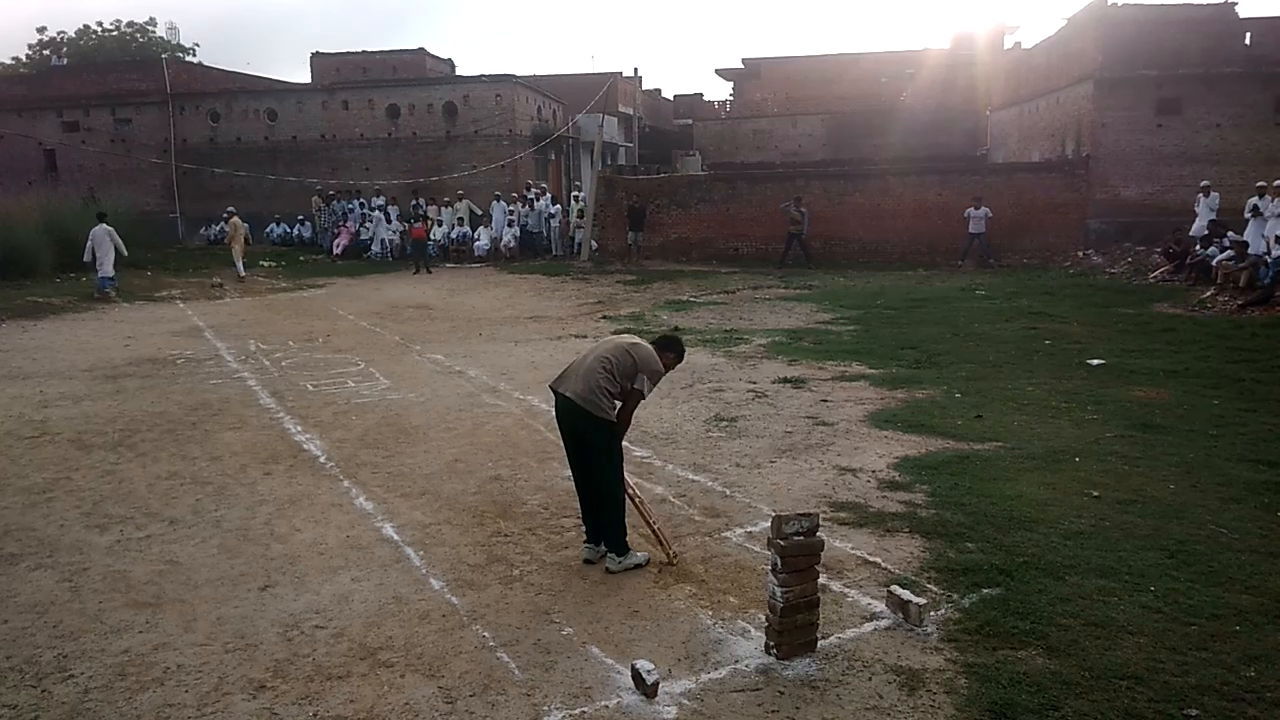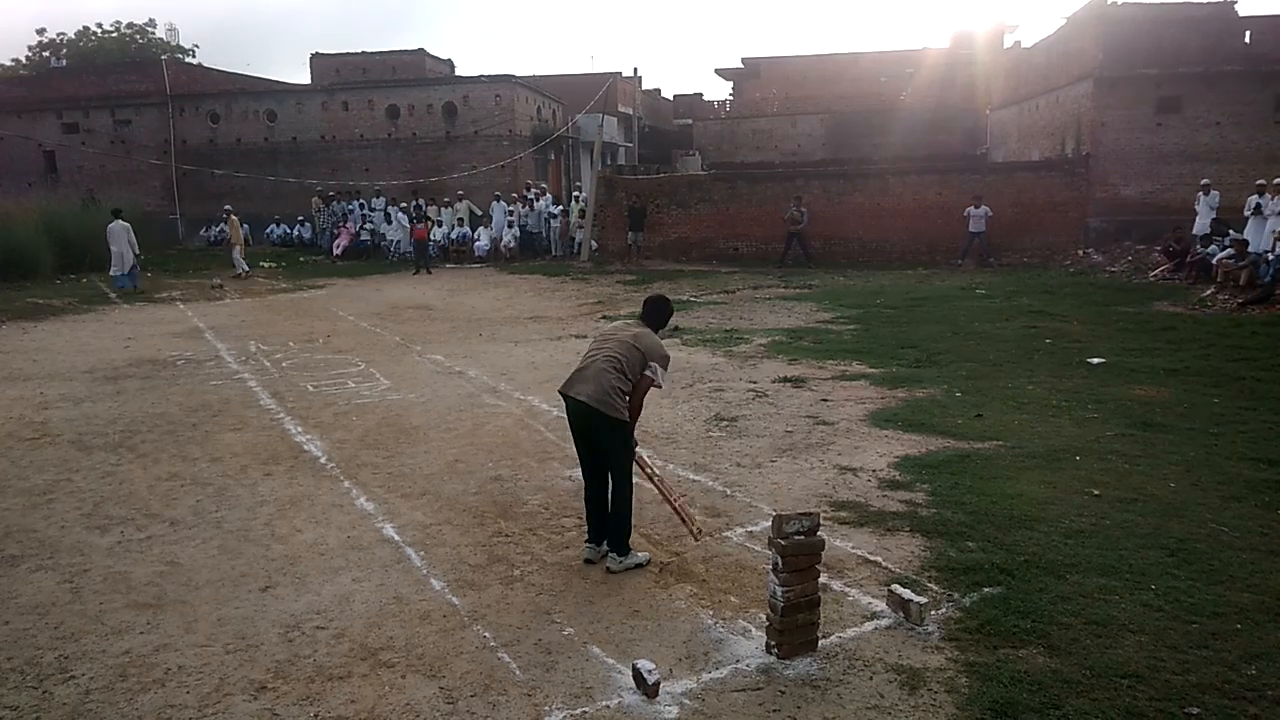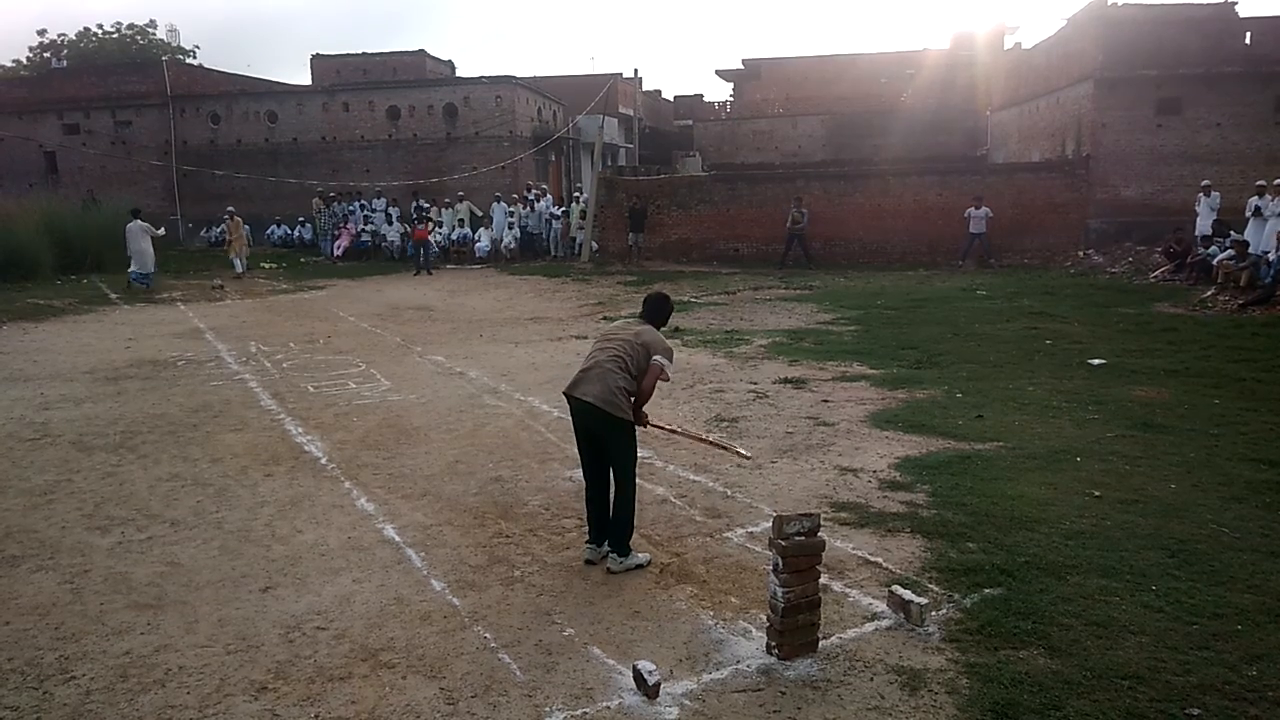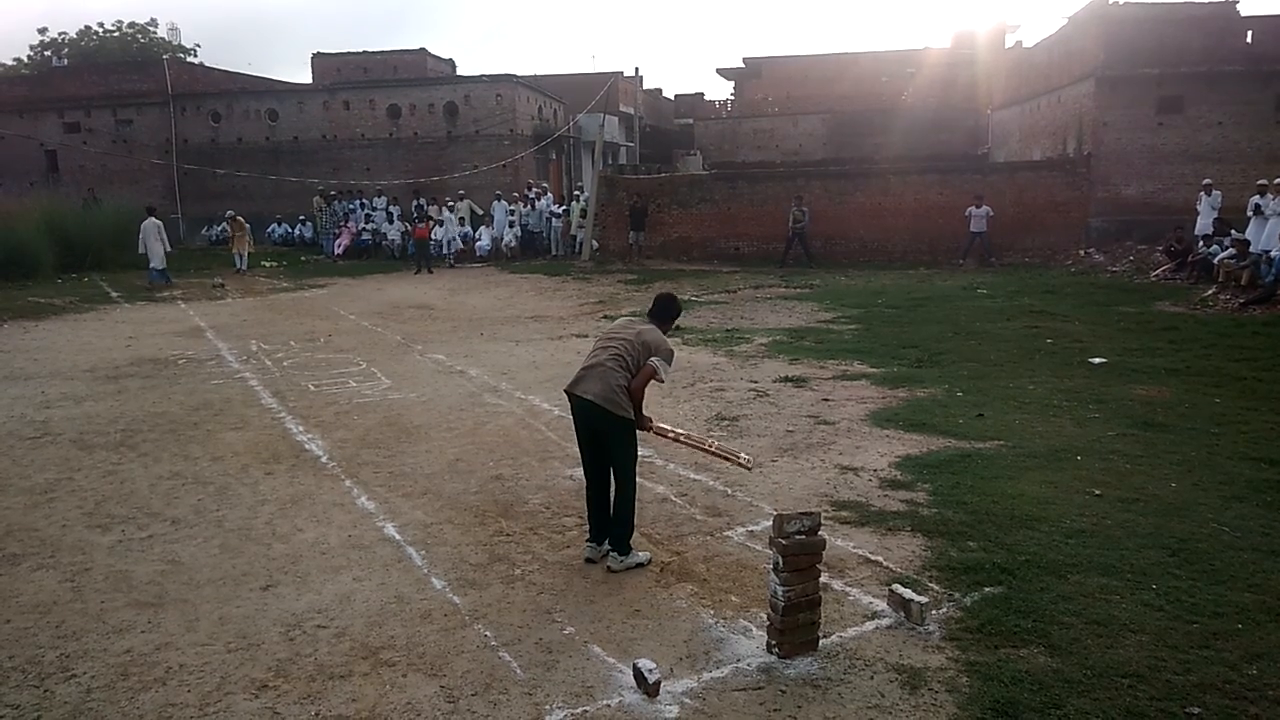
dt=0.4s
person 1, frame 1
left shoulder: (626, 341)
right shoulder: (654, 366)
right elbow: (626, 411)
right wrist: (614, 444)
left hip: (564, 396)
right hip: (591, 406)
left knee: (585, 479)
right knee: (611, 483)
left ankle: (593, 544)
right ankle: (618, 554)
person 1, frame 2
left shoulder: (615, 328)
right shoulder: (658, 351)
right elbow: (636, 400)
right wrist: (627, 435)
left hip: (573, 397)
right hip: (605, 408)
left knee: (593, 478)
right knee: (621, 483)
left ankle: (594, 543)
right ankle: (619, 553)
person 1, frame 3
left shoulder: (616, 326)
right shoulder: (661, 347)
right elbow: (646, 388)
right wrist: (637, 411)
left hip: (578, 398)
right hip: (610, 408)
left knee: (595, 479)
right knee: (624, 483)
left ankle: (595, 544)
right ankle: (620, 554)
person 1, frame 4
left shoulder: (622, 323)
right shoulder: (662, 346)
right elbow: (635, 387)
left wrist: (632, 415)
right wrist: (639, 417)
left hip: (578, 396)
right hip: (610, 406)
left knee: (595, 477)
right knee: (624, 482)
left ankle: (595, 543)
right ankle: (620, 553)
